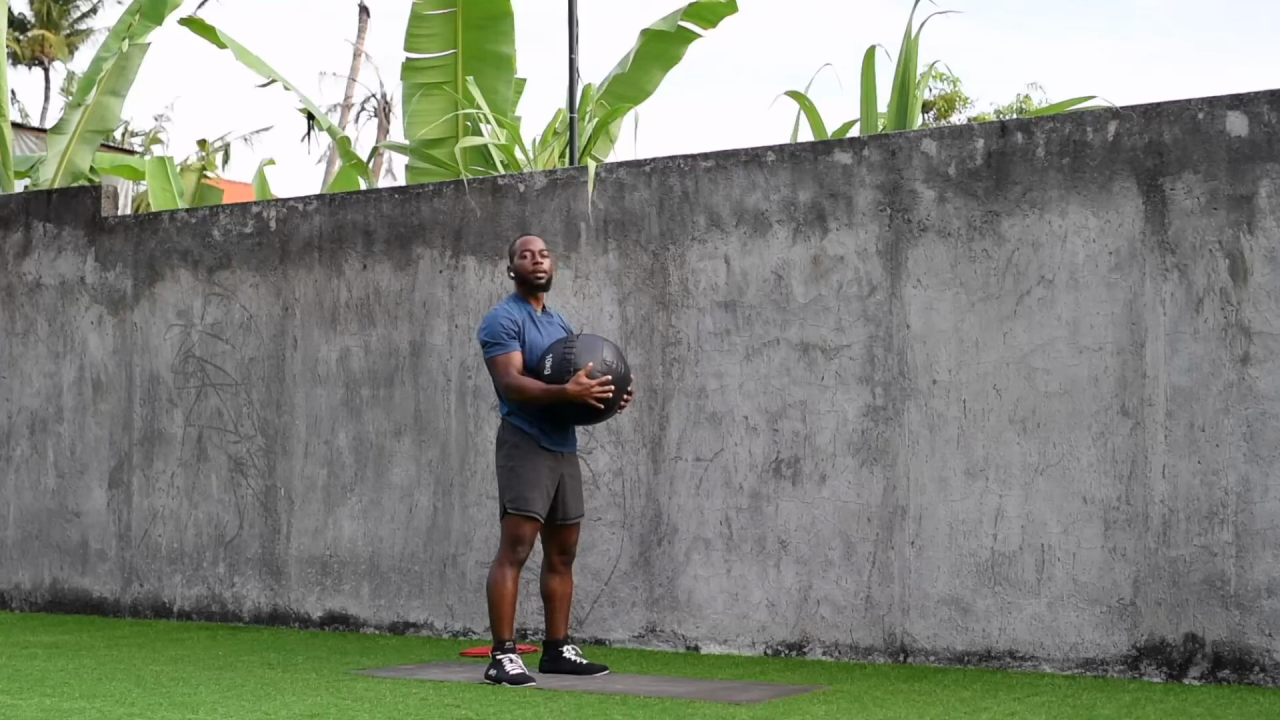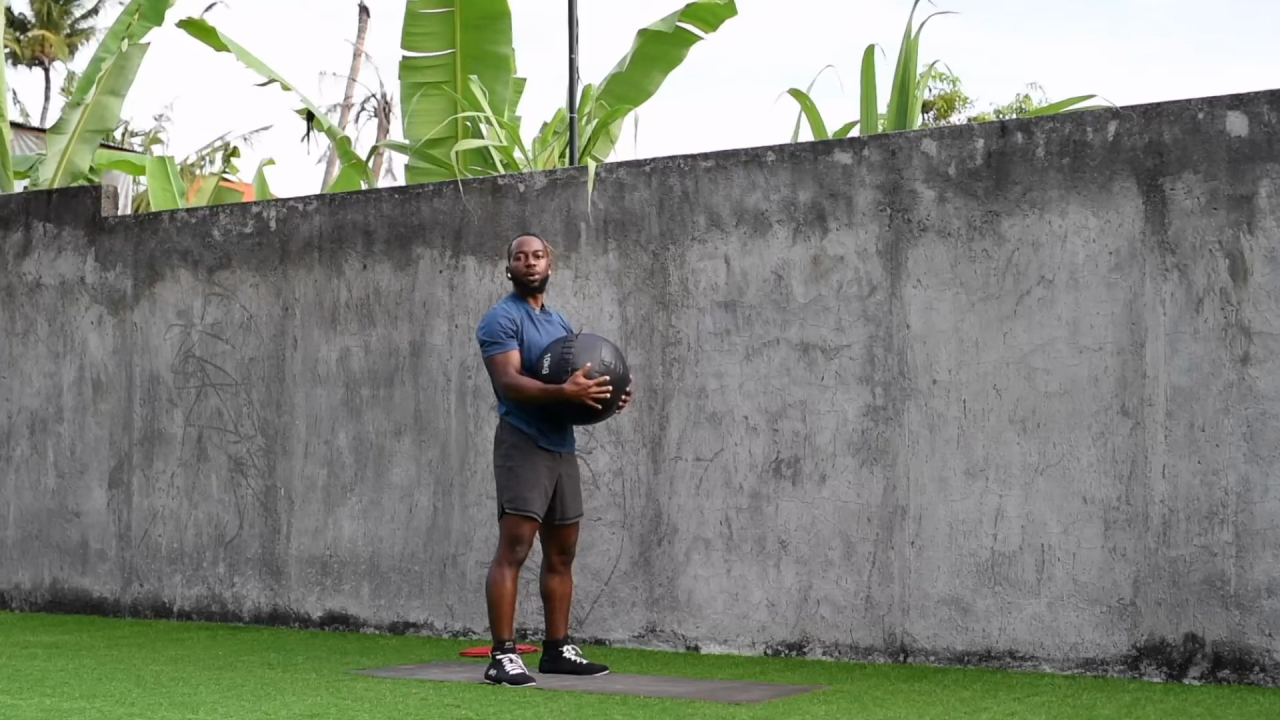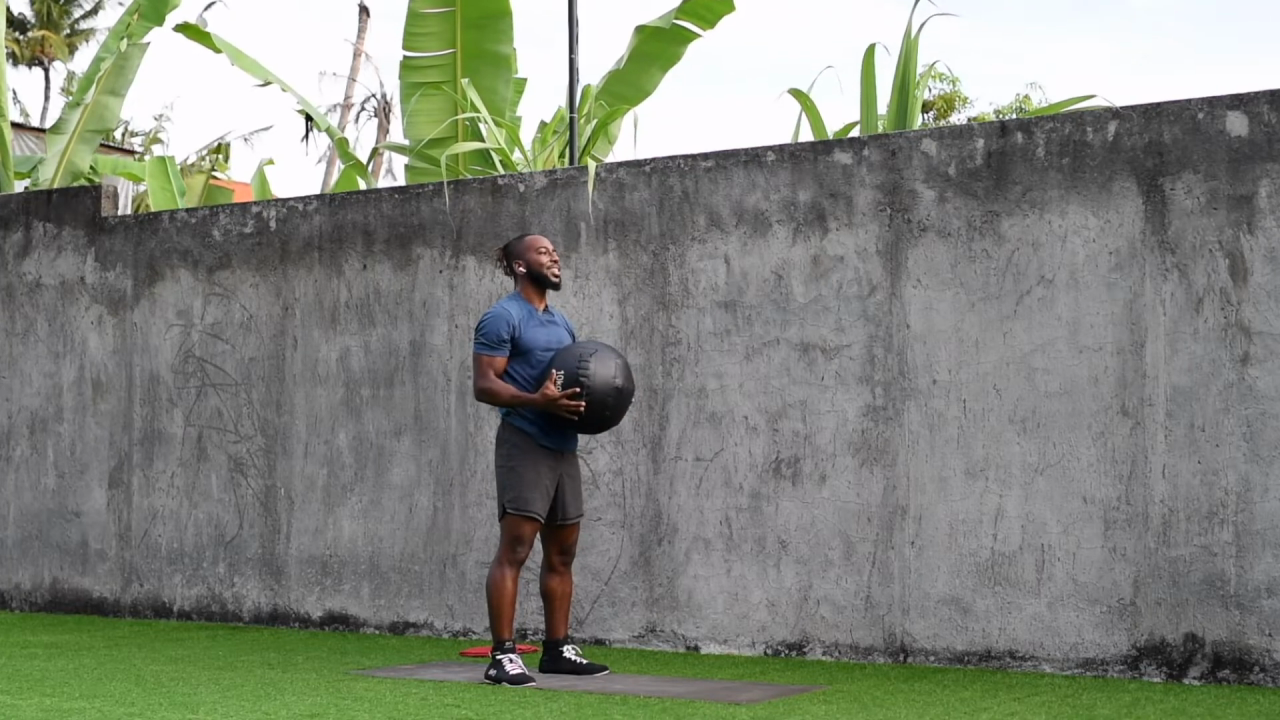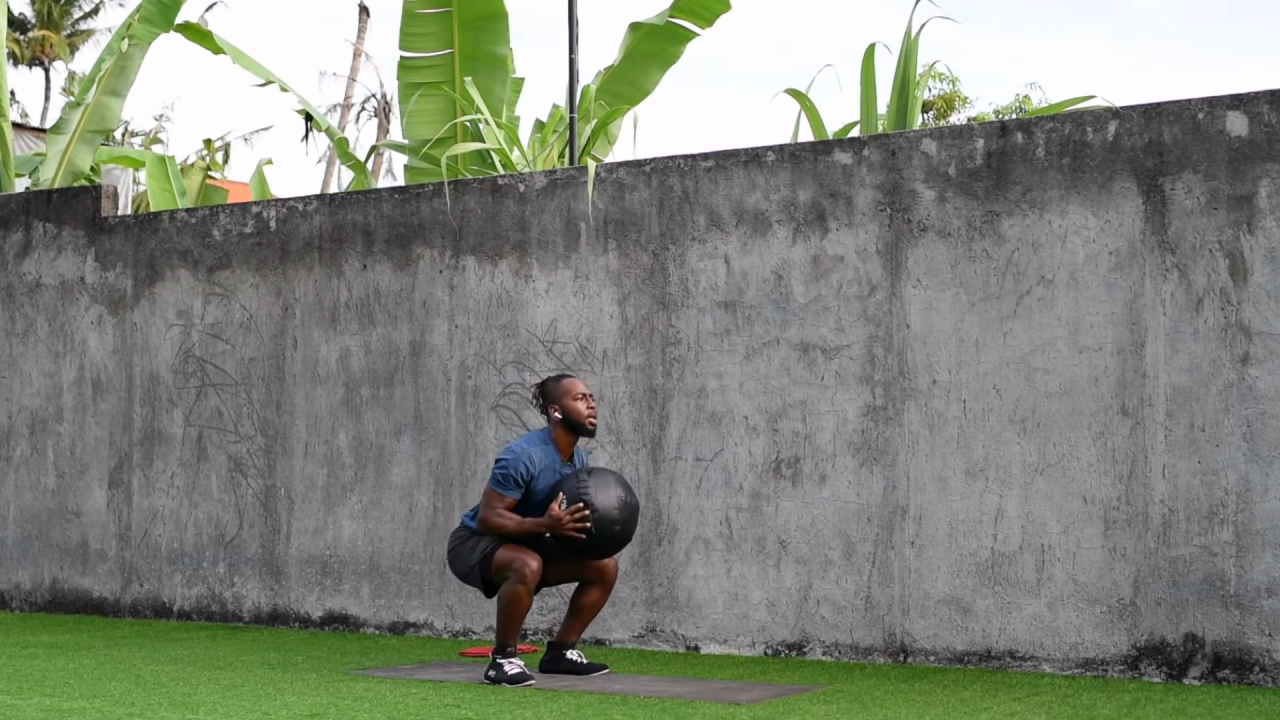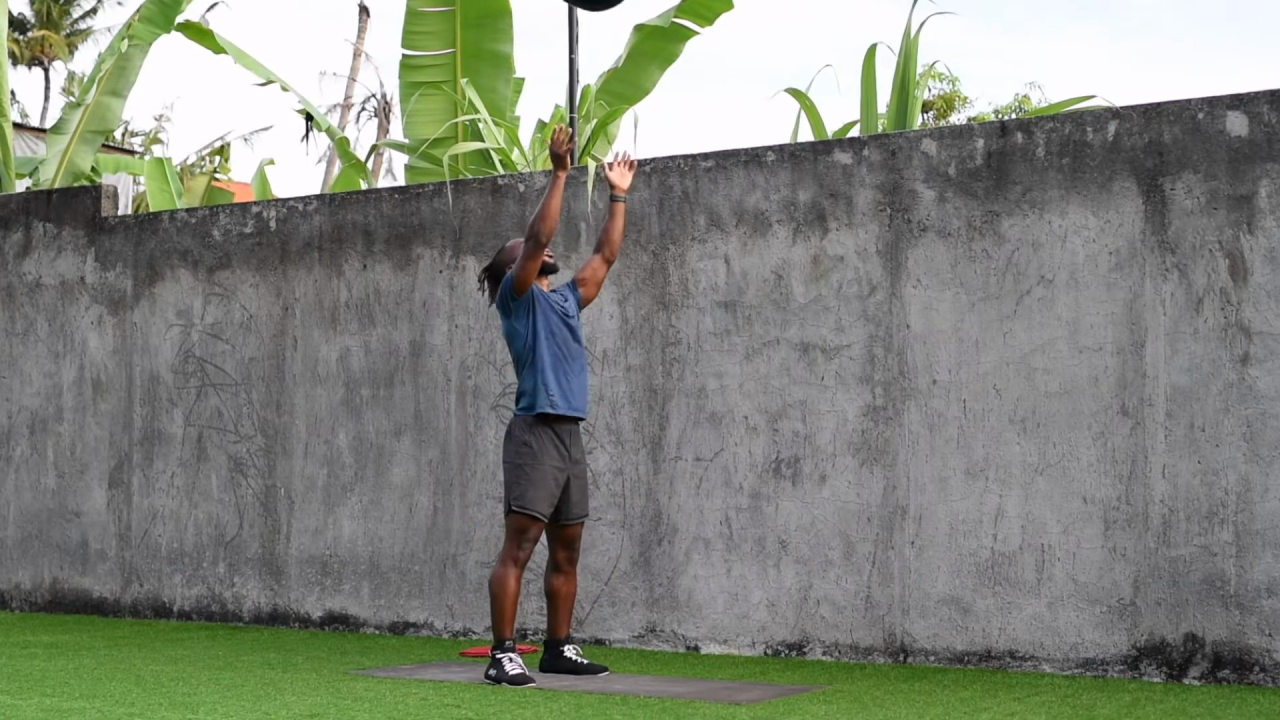
dt=1s
person 1, frame 1
left shoulder: (560, 322)
right shoulder: (503, 319)
right elbow: (511, 383)
left wrist: (604, 395)
right wrist: (566, 392)
left hip: (565, 446)
right hip: (526, 444)
left knee: (562, 554)
right knee: (514, 550)
left ankle: (558, 649)
right ankle: (503, 655)
person 1, frame 2
left shoulder: (560, 321)
right shoulder: (502, 318)
right elbow: (509, 382)
left wrist: (603, 394)
right wrist: (563, 391)
left hip: (562, 445)
right hip: (523, 444)
left knee: (561, 553)
right knee: (513, 549)
left ankle: (558, 649)
right ankle: (503, 655)
person 1, frame 3
left shoulder: (561, 321)
right shoulder: (502, 317)
right elbow: (484, 385)
right wrist: (537, 400)
left hip: (563, 446)
right hip: (525, 444)
left knee: (561, 554)
right knee: (514, 550)
left ankle: (557, 649)
right ankle: (502, 655)
person 1, frame 4
left shoulder: (578, 458)
right shoulder: (524, 456)
left elbow: (572, 519)
right elbow: (489, 517)
left wrist: (592, 520)
right wrist: (547, 524)
left hip: (524, 543)
right hip: (475, 542)
left knee: (605, 568)
right knee: (528, 567)
left ankle: (561, 651)
right ankle: (504, 657)
person 1, frame 5
left shoulder: (566, 299)
right shoulder: (517, 298)
left elbow: (607, 254)
right elbow: (538, 236)
left wrist: (618, 195)
right wrist: (560, 171)
left hip: (571, 436)
right hip: (535, 433)
left knee: (566, 554)
right knee: (519, 549)
left ankle: (559, 649)
right ankle: (503, 655)
